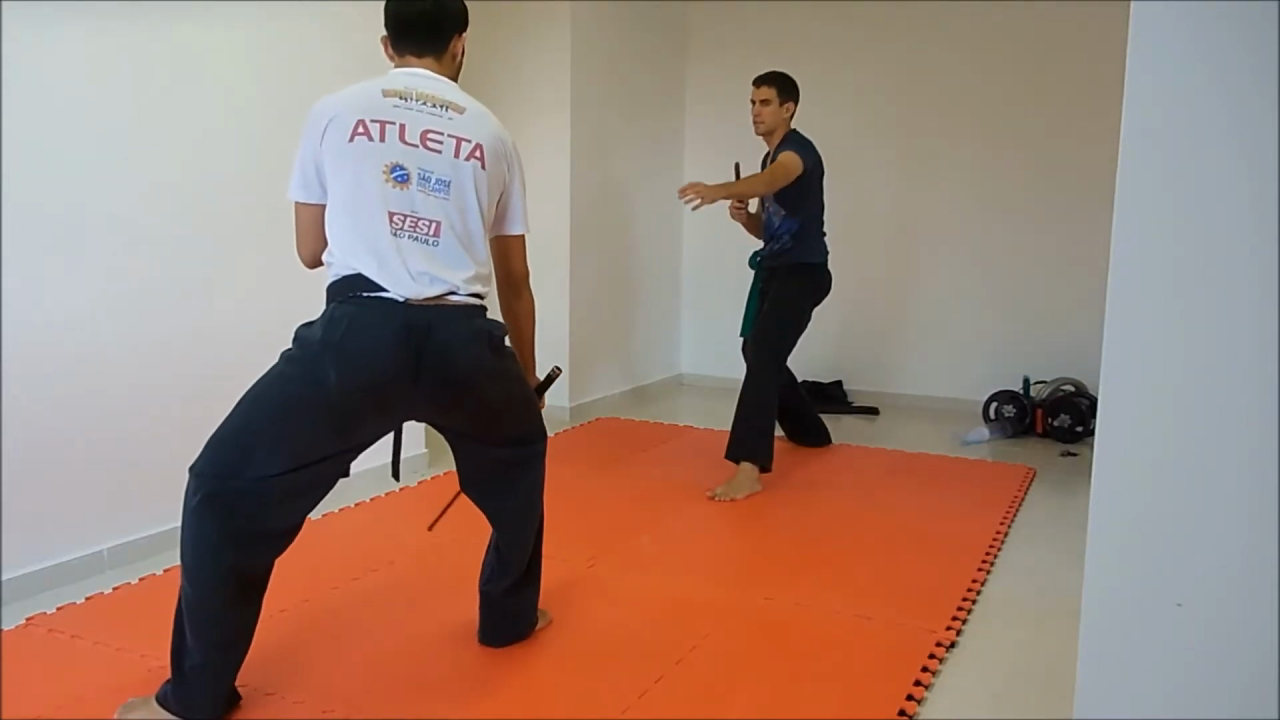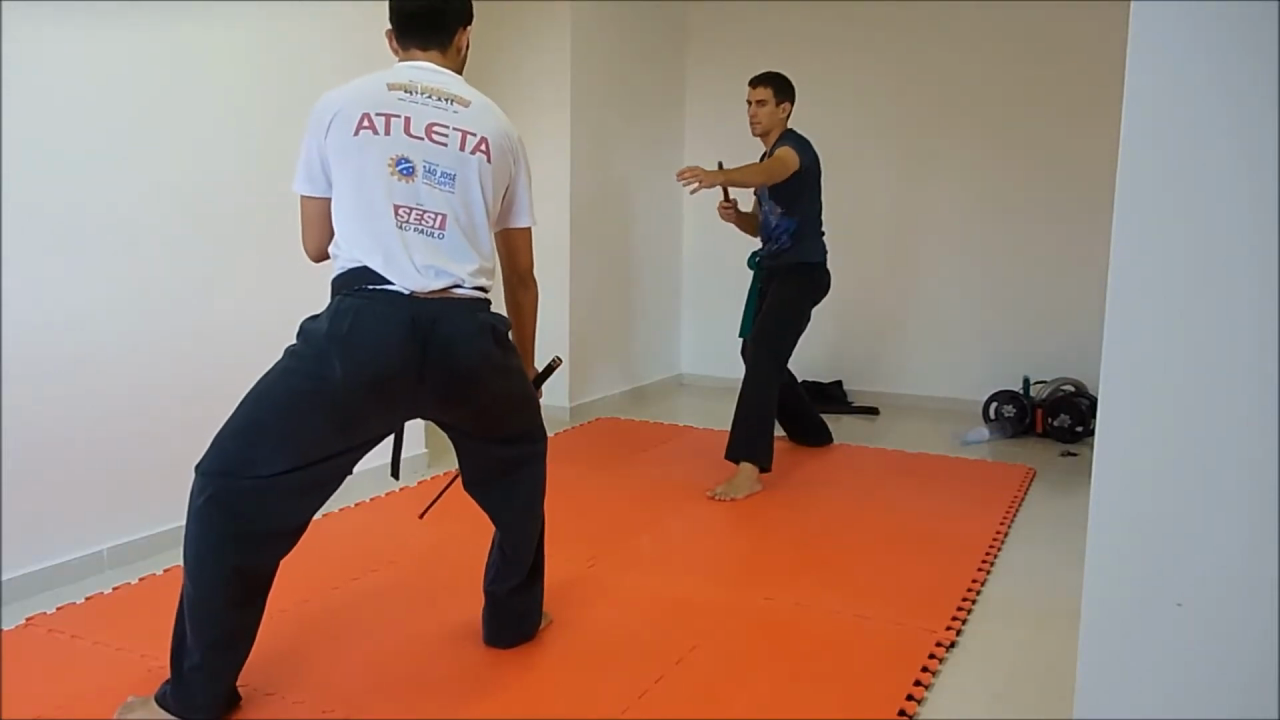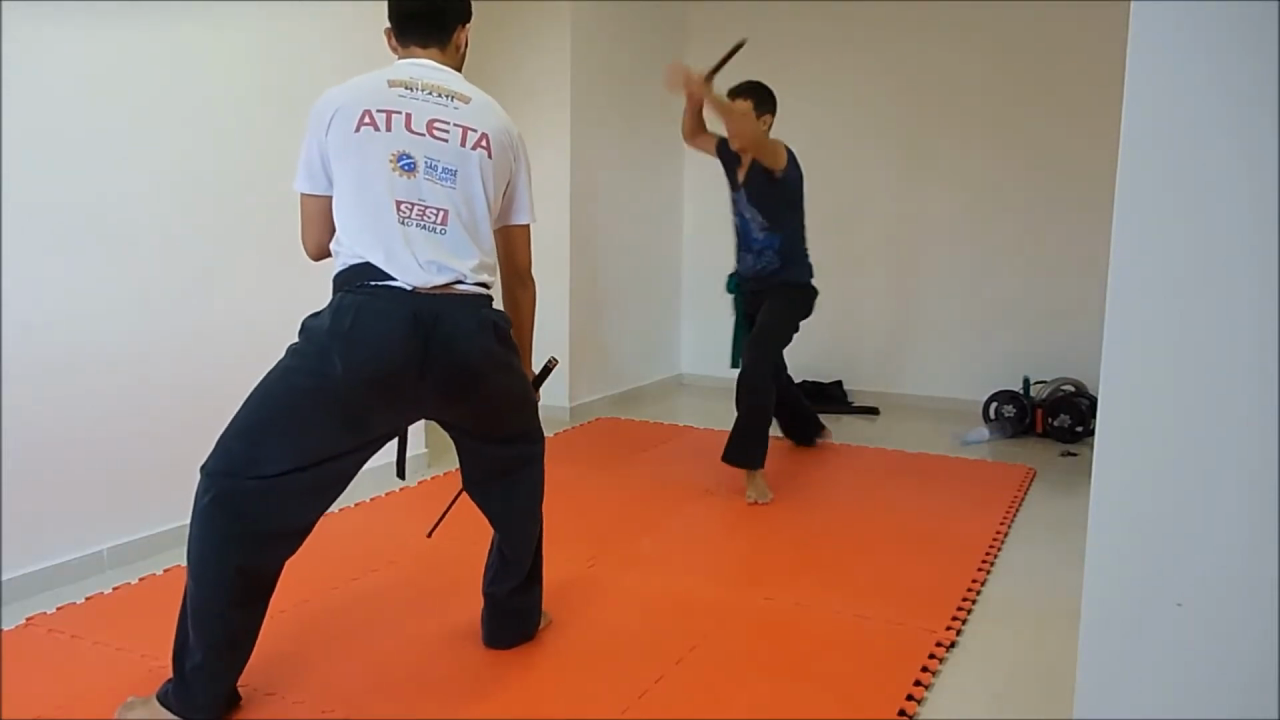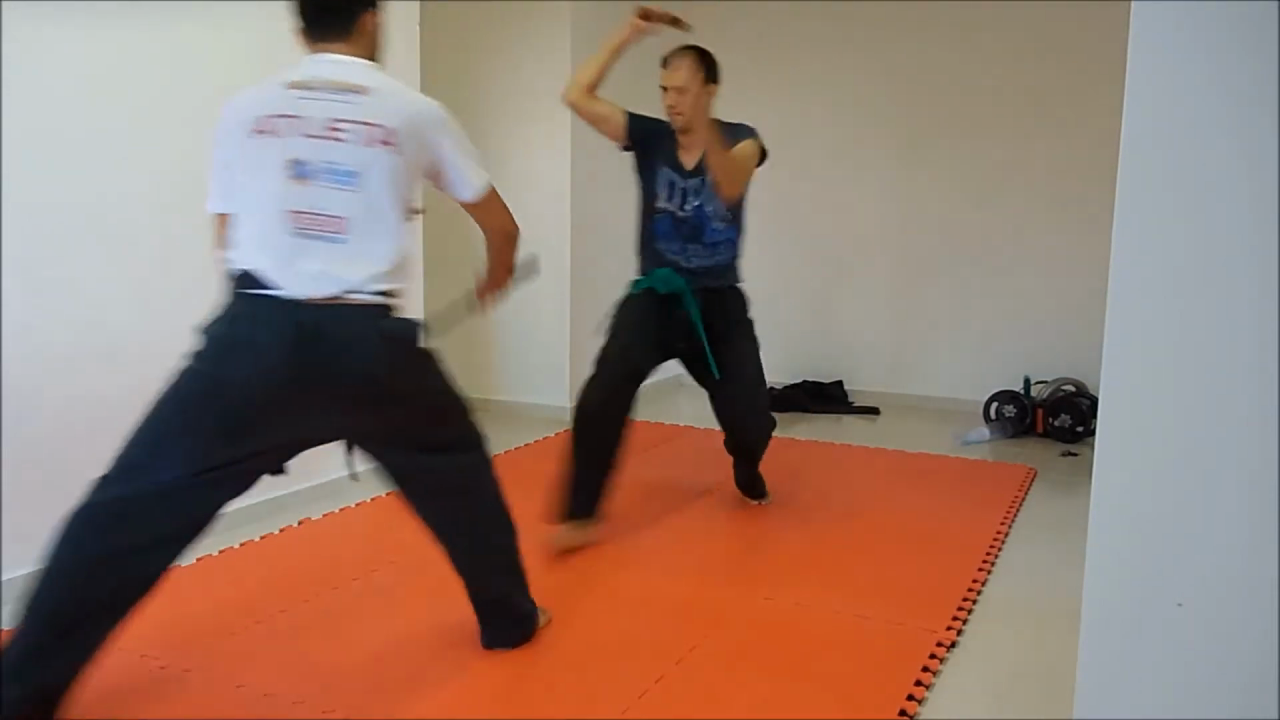
dt=0.4s
person 1, frame 1
left shoulder: (335, 112)
right shoulder: (491, 132)
left elbow: (311, 250)
right elbow: (513, 278)
right wrist: (526, 378)
left hip: (359, 335)
right hip: (458, 341)
left knee: (228, 487)
right knee: (517, 452)
right ankle: (510, 614)
person 1, frame 2
left shoulder: (341, 105)
right shoulder: (496, 126)
left elbow: (317, 243)
right elbow: (520, 273)
right wrist: (524, 369)
left hip: (363, 329)
right hip: (464, 334)
left knee: (235, 486)
right knee: (517, 458)
right ankle: (514, 615)
person 1, frame 3
left shoulder: (341, 103)
right shoulder: (497, 123)
left elbow: (317, 240)
right elbow: (519, 271)
right wrist: (520, 364)
left hip: (366, 325)
right hip: (466, 330)
left knee: (242, 486)
right knee: (514, 461)
right ankle: (514, 615)
person 1, frame 4
left shoulder: (246, 108)
right shoulder: (416, 111)
left elbow: (232, 242)
right elbow: (501, 227)
right wrist: (496, 275)
left hip: (259, 335)
right hip: (365, 339)
left knee: (138, 503)
right knee: (455, 466)
right ankle: (509, 615)
person 2, frame 1
left shoulder: (797, 151)
right shoulder: (771, 157)
left elbow: (765, 184)
left wrist: (717, 191)
right wrist: (745, 217)
left hip: (802, 272)
right hip: (775, 270)
left knee: (762, 354)
right knee: (761, 354)
left ankle: (749, 470)
right ankle: (811, 432)
person 2, frame 2
left shoulder: (794, 149)
right shoulder: (767, 158)
left elbow: (764, 175)
left wrist: (716, 177)
right wrist: (735, 216)
left hip: (801, 271)
right hip: (775, 270)
left knee: (762, 356)
right knee: (762, 356)
left ankle: (749, 470)
right ankle: (811, 432)
person 2, frame 3
left shoulder: (776, 158)
right shoulder: (734, 155)
left elbow: (750, 140)
left wrist: (706, 93)
right wrist: (696, 99)
left hip: (786, 288)
right hip: (753, 288)
left knee: (756, 368)
right knee: (763, 369)
left ankle: (753, 468)
right ankle: (809, 430)
person 2, frame 4
left shoulder: (739, 142)
right shoulder: (648, 136)
left elbow: (731, 186)
right elbow: (576, 95)
right wrist: (629, 33)
left hip: (718, 300)
right hip: (655, 299)
left knee: (748, 416)
right knee: (603, 397)
left ankle: (749, 480)
right ankle: (580, 515)
